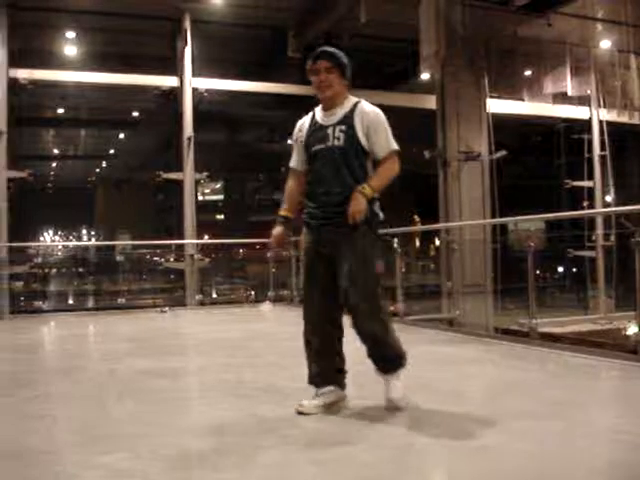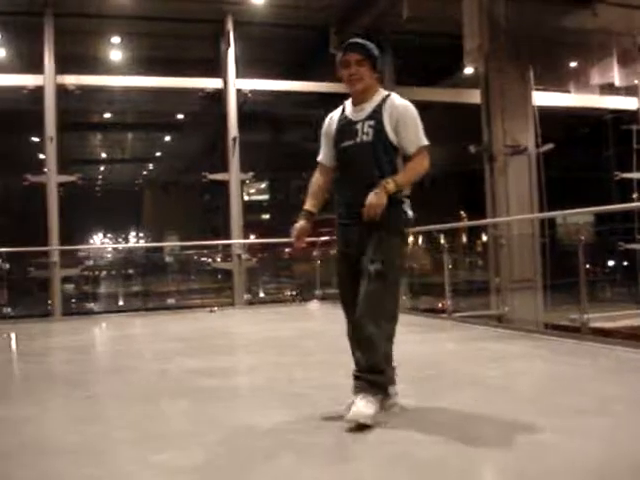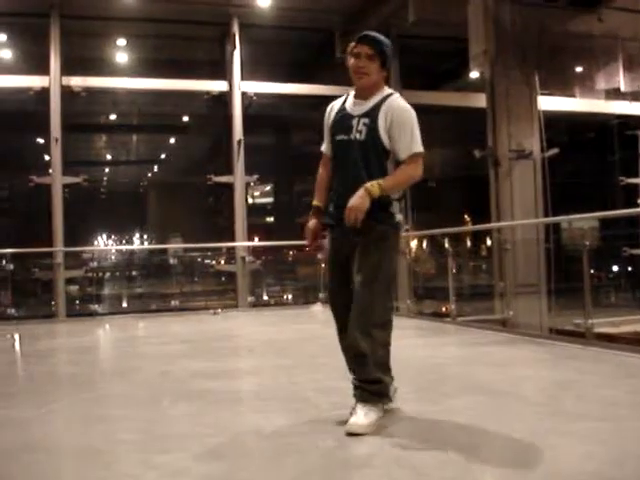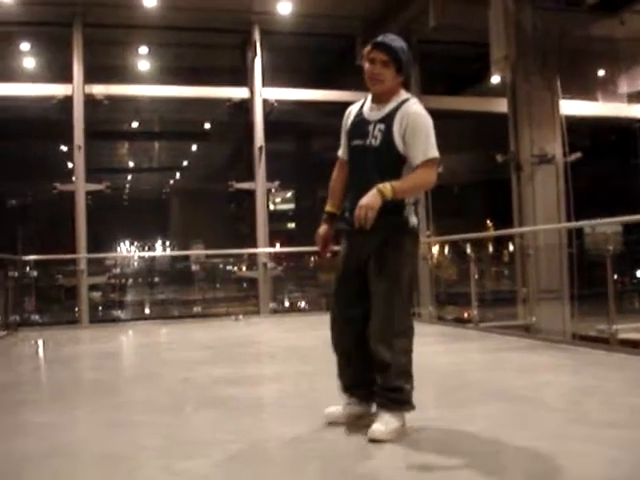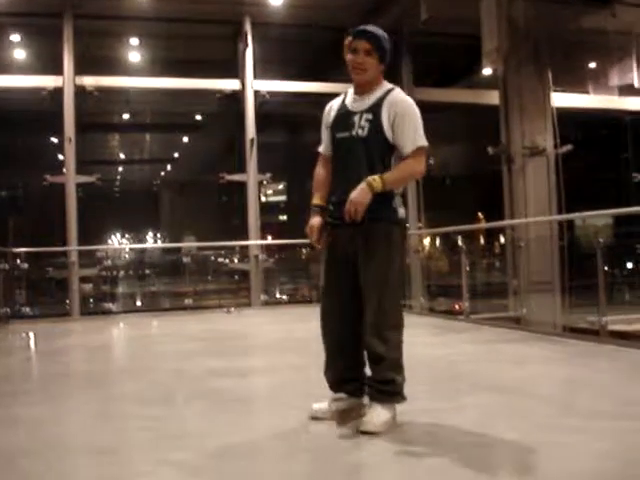
dt=0.3s
person 1, frame 1
left shoulder: (367, 115)
right shoulder: (304, 126)
left elbow: (391, 164)
right elbow: (298, 176)
left wrist: (364, 193)
right wrist: (284, 219)
left hip: (356, 223)
right hip: (316, 226)
left knee: (361, 300)
right knee: (317, 309)
left ankle: (391, 368)
right ankle: (328, 385)
person 1, frame 2
left shoulder: (397, 108)
right shoulder: (334, 120)
left elbow: (421, 161)
right elbow: (324, 171)
left wrist: (386, 187)
right wrist: (307, 214)
left hip: (387, 221)
right hip: (348, 223)
left knee: (375, 305)
right knee: (355, 309)
left ankle: (371, 390)
right ankle: (380, 385)
person 1, frame 3
left shoulder: (396, 109)
right shoulder: (335, 110)
left elbow: (413, 167)
left wrist: (370, 191)
right wrist: (316, 212)
left hip: (378, 224)
right hip: (340, 224)
left knee: (369, 312)
right knee: (342, 309)
left ankle: (372, 397)
right ankle: (377, 385)
person 1, frame 4
left shoulder: (412, 115)
right shoulder: (353, 114)
left elbow: (428, 174)
left wrist: (382, 191)
right wrist: (330, 217)
left hip: (394, 231)
right hip: (354, 230)
left knee: (389, 321)
right knee: (345, 315)
left ankle: (393, 405)
right ankle: (360, 395)
person 1, frame 5
left shoulder: (397, 103)
right shoulder: (334, 108)
left elbow: (417, 163)
left wrist: (371, 185)
right wrist: (317, 210)
left hip: (381, 222)
right hip: (339, 223)
left knee: (380, 313)
right knee: (336, 312)
left ankle: (384, 398)
right ankle: (347, 391)
